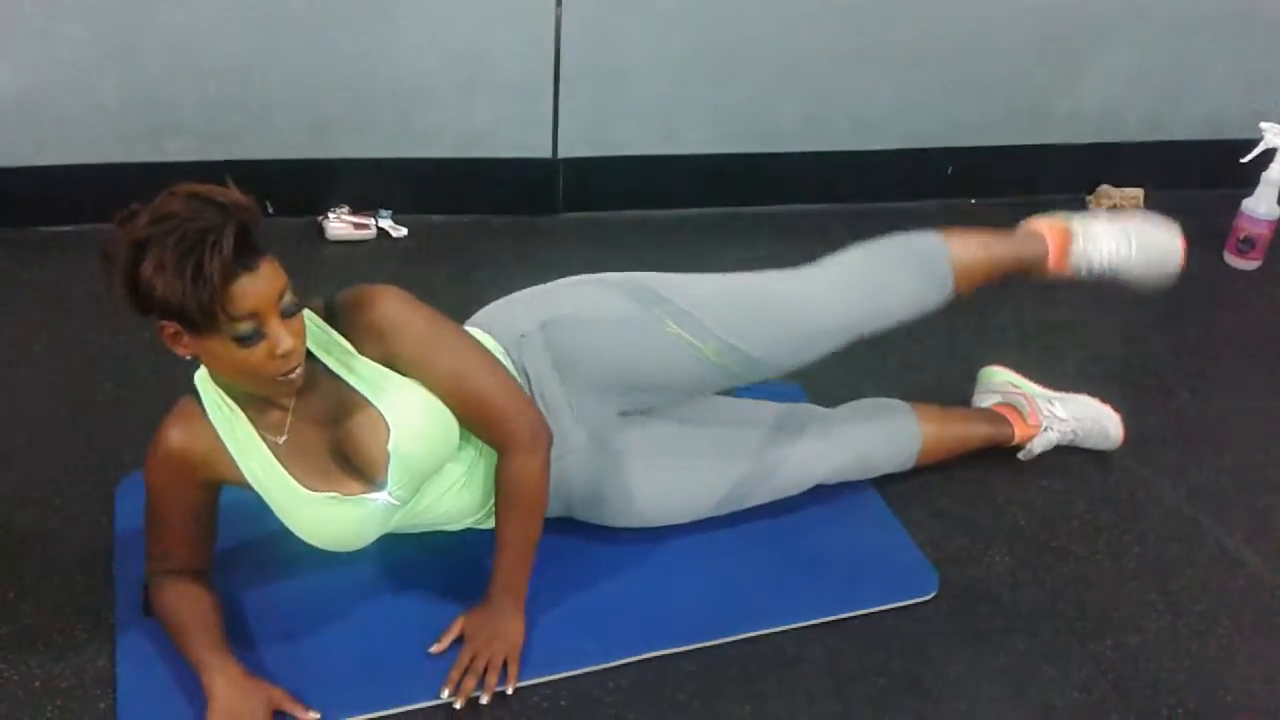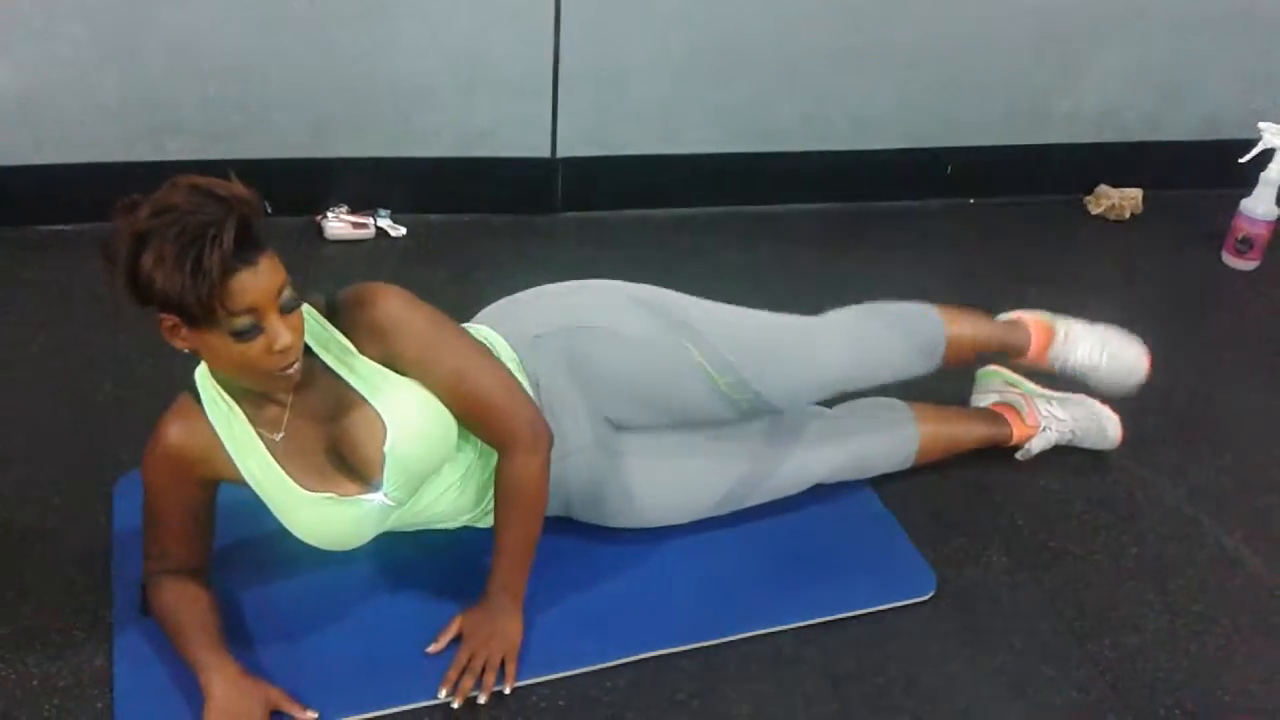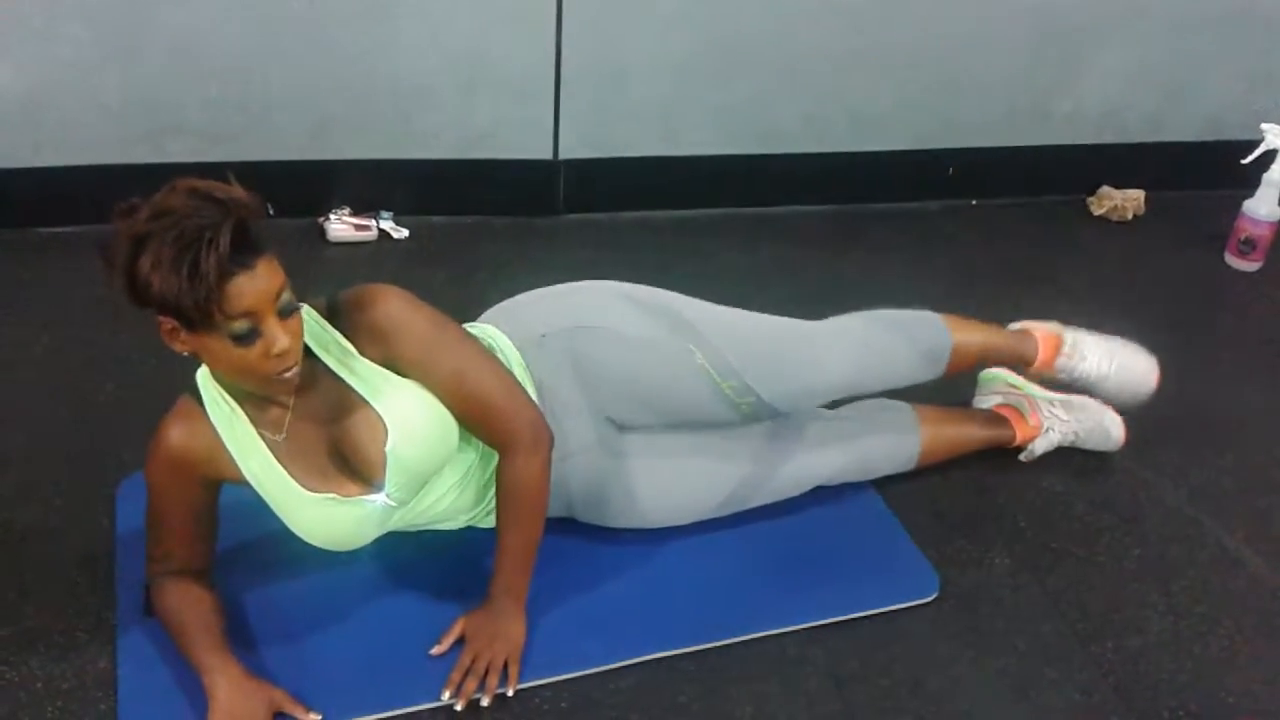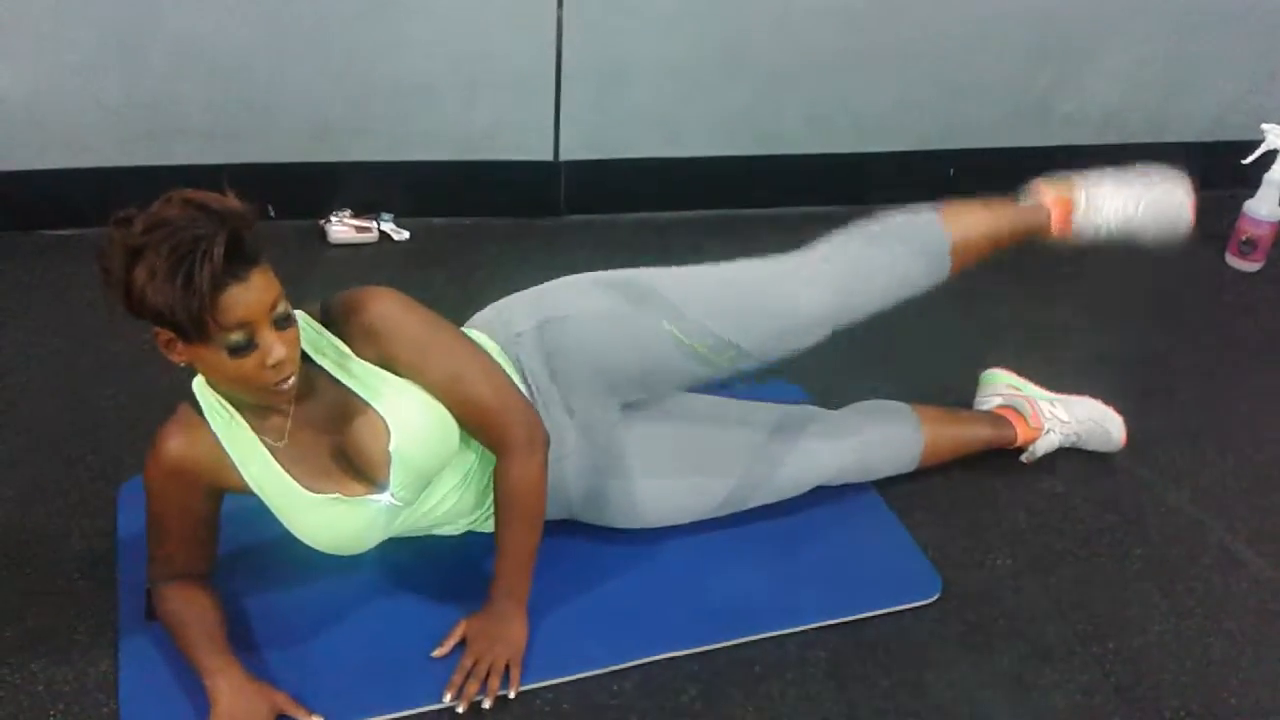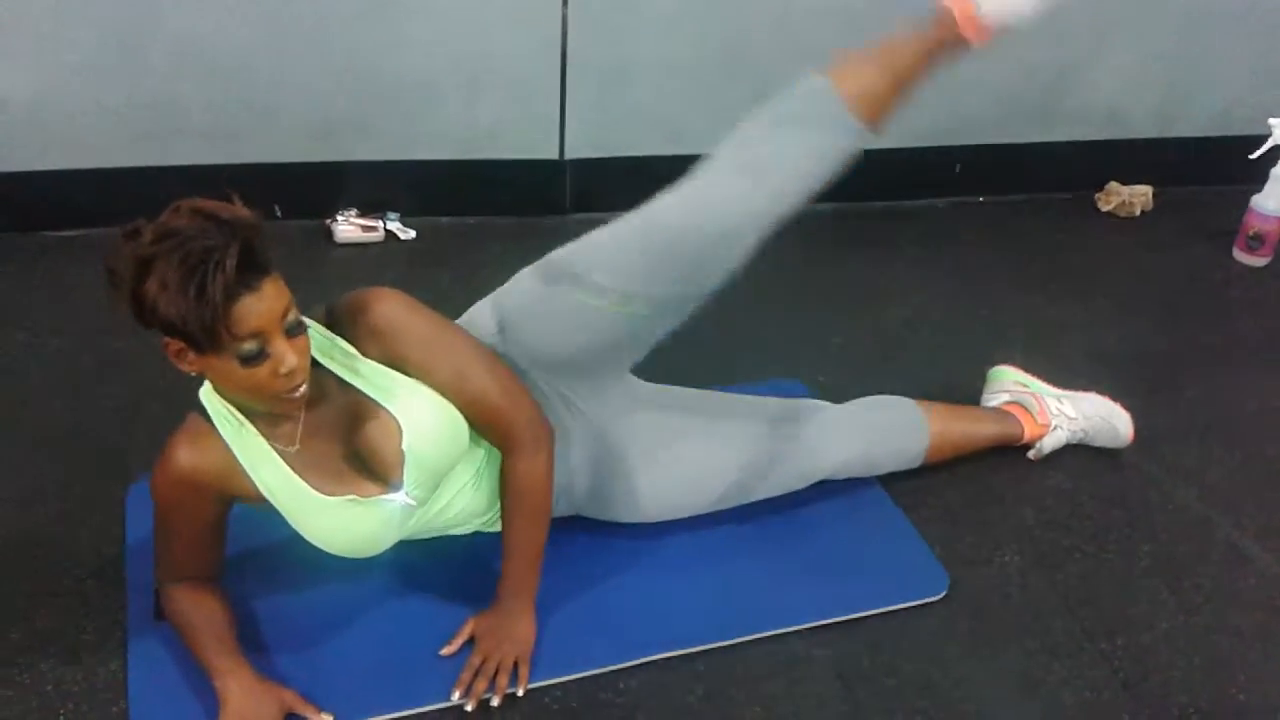
dt=0.2s
person 1, frame 1
left shoulder: (371, 320)
right shoulder: (188, 449)
left elbow: (524, 436)
right elbow: (176, 573)
left wrist: (506, 603)
left hip: (554, 366)
right hip: (571, 485)
left knee: (812, 308)
right knee: (811, 445)
left ankle: (1044, 243)
right ankle: (1010, 419)
person 1, frame 2
left shoulder: (370, 319)
right shoulder: (187, 445)
left elbow: (523, 433)
right elbow: (173, 572)
left wrist: (503, 605)
left hip: (562, 364)
right hip: (570, 482)
left knee: (816, 364)
right knee: (805, 449)
left ankle: (1025, 340)
right ankle: (1006, 418)
person 1, frame 3
left shoulder: (372, 320)
right shoulder: (189, 446)
left elbow: (525, 434)
right elbow: (177, 574)
left wrist: (507, 605)
left hip: (565, 366)
right hip: (569, 485)
left knee: (822, 365)
right knee: (803, 452)
left ankle: (1029, 351)
right ankle: (1007, 420)
person 1, frame 4
left shoulder: (368, 322)
right shoulder: (190, 452)
left elbow: (521, 436)
right elbow: (178, 579)
left wrist: (508, 604)
left hip: (556, 362)
right hip: (572, 486)
left knee: (802, 297)
right knee: (815, 449)
left ankle: (1048, 211)
right ankle: (1007, 420)
person 1, frame 5
left shoulder: (375, 324)
right shoulder: (198, 463)
left elbow: (524, 428)
right elbow: (186, 581)
left wrist: (517, 603)
left hip: (546, 378)
right hip: (575, 476)
left knee: (710, 222)
right knee: (813, 442)
right ankle: (1014, 414)
